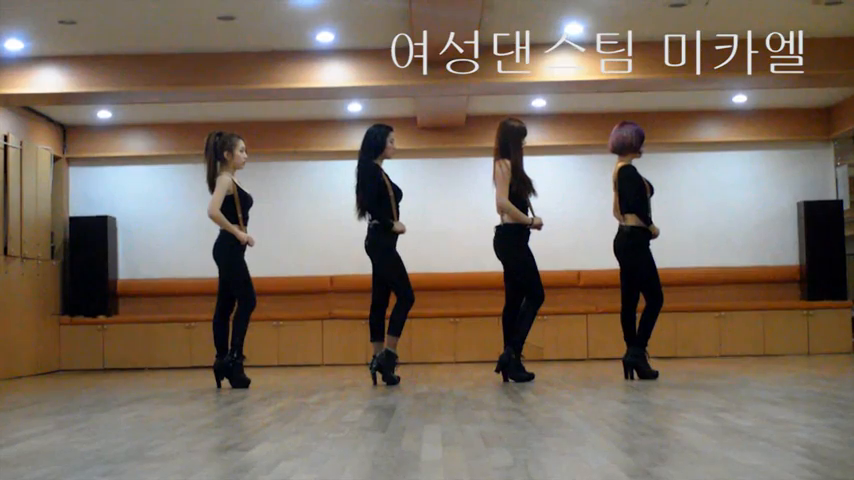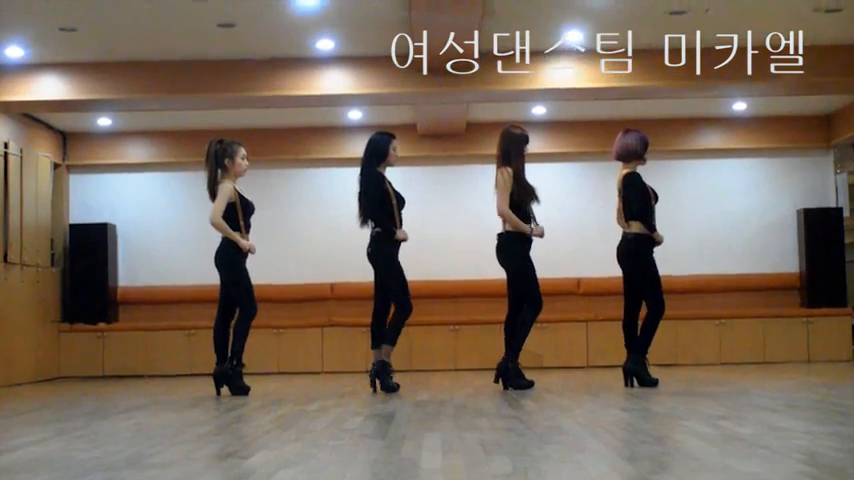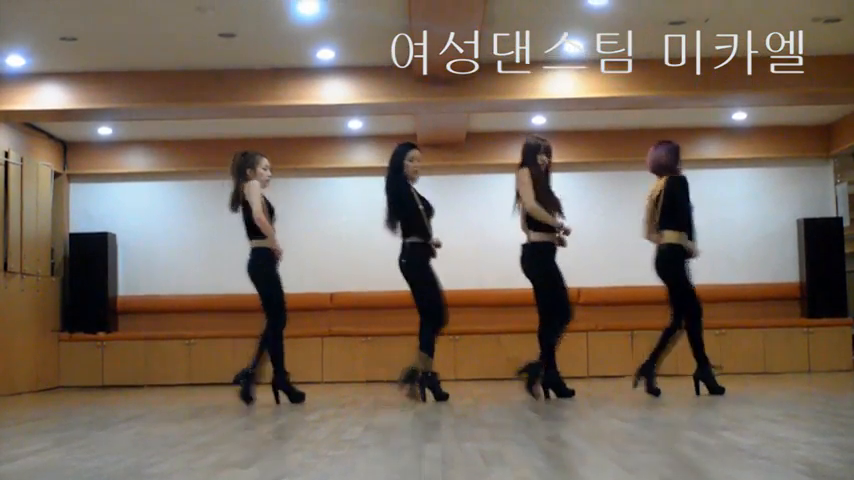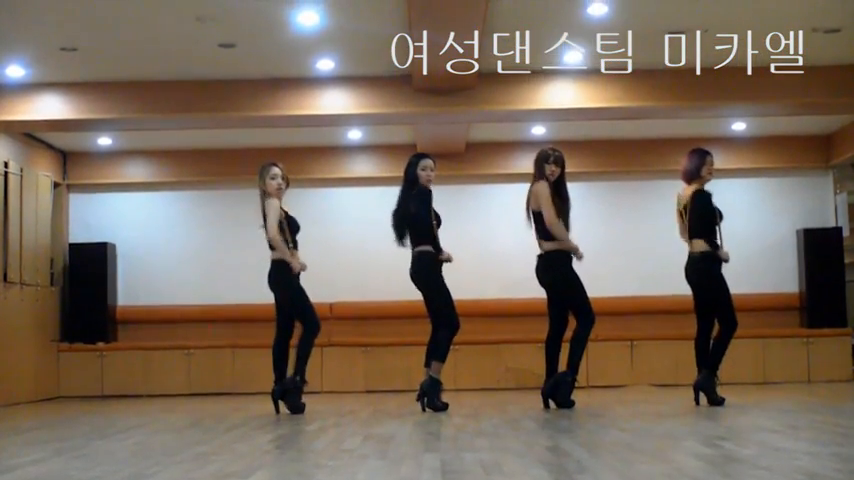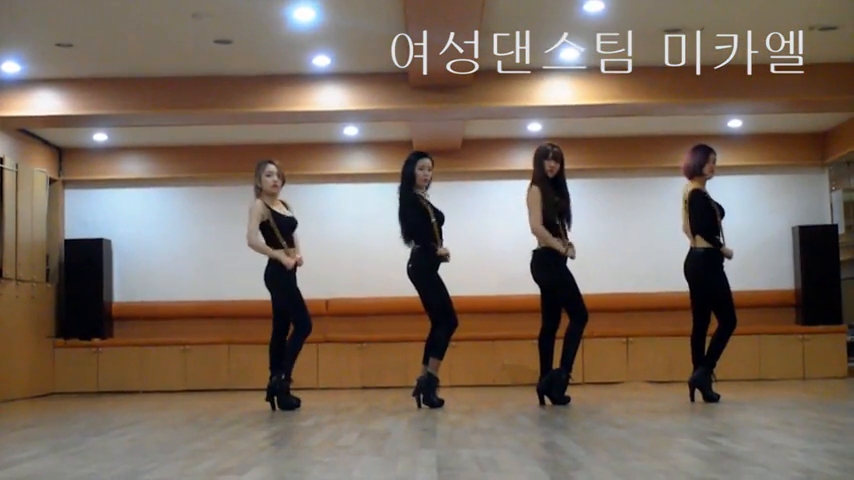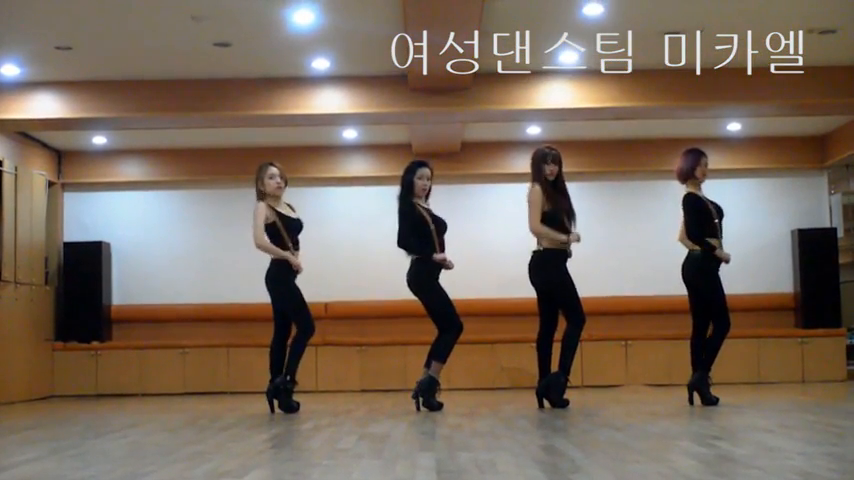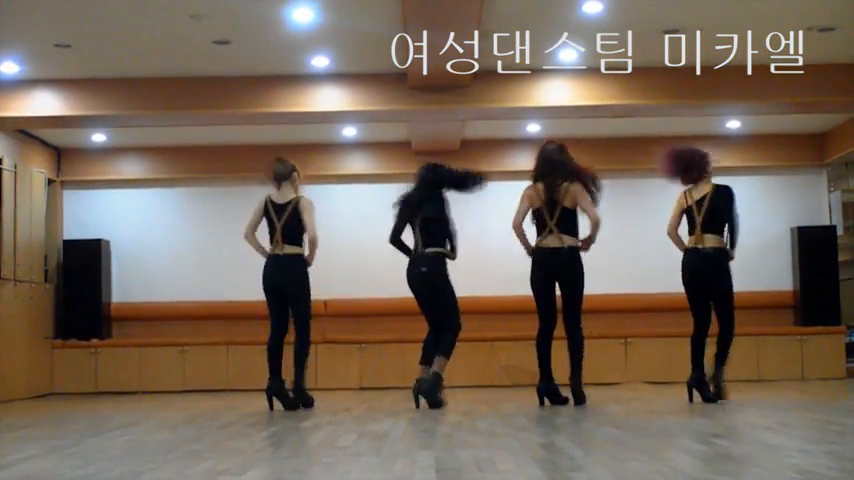
dt=0.7s
person 1, frame 1
left shoulder: (508, 165)
right shoulder: (504, 164)
left elbow: (509, 203)
right elbow: (502, 202)
left wrist: (528, 220)
right wrist: (530, 221)
left hip: (512, 238)
right hip: (511, 238)
left knee: (515, 299)
right knee: (535, 295)
left ankle: (511, 358)
right ankle: (512, 353)
person 1, frame 2
left shoulder: (512, 173)
right shoulder: (506, 171)
right elbow: (503, 210)
left wrist: (532, 227)
right wrist: (530, 231)
left hip: (515, 246)
right hip: (513, 245)
left knee: (518, 307)
right knee: (533, 304)
left ankle: (510, 367)
right ankle: (509, 363)
person 1, frame 3
left shoulder: (539, 181)
right shoulder: (524, 173)
right elbow: (530, 206)
left wrist: (555, 235)
right wrist: (559, 224)
left hip: (541, 253)
right hip: (538, 254)
left knee: (550, 316)
right knee: (562, 313)
left ankle: (549, 375)
right ankle: (539, 368)
person 1, frame 4
left shoulder: (552, 190)
right shoulder: (540, 186)
right elbow: (552, 222)
left wrist: (569, 247)
right wrist: (573, 248)
left hip: (551, 263)
right hip: (556, 263)
left knee: (558, 325)
right knee: (586, 318)
left ankle: (552, 385)
right ankle: (568, 376)
person 1, frame 5
left shoulder: (555, 189)
right shoulder: (536, 189)
left elbow: (557, 226)
right elbow: (536, 227)
left wrist: (566, 244)
right wrist: (563, 249)
left hip: (551, 261)
right hip: (548, 261)
left knee: (550, 322)
right knee: (579, 315)
left ankle: (547, 381)
right ankle: (561, 374)
person 1, frame 6
left shoulder: (555, 191)
right shoulder: (538, 190)
right elbow: (535, 226)
left wrist: (565, 239)
right wrist: (565, 238)
left hip: (545, 263)
right hip: (549, 263)
left knee: (547, 325)
right knee: (576, 318)
left ankle: (546, 385)
right ankle: (559, 378)
person 1, frame 7
left shoulder: (532, 191)
right shoulder: (574, 188)
left elbow: (517, 224)
right elbow: (595, 218)
left wrist: (529, 248)
right wrist: (589, 240)
left hip: (541, 260)
right hip: (568, 259)
left knee: (546, 323)
right knee: (572, 322)
left ankle: (546, 384)
right ankle: (576, 383)
person 2, frame 1
left shoulder: (621, 170)
right shoulder: (628, 170)
right elbow: (636, 204)
left wrist: (644, 227)
right wrist: (652, 227)
left hip: (626, 239)
right hip: (634, 241)
left knee: (630, 300)
right knee: (654, 298)
left ankle: (633, 353)
right ankle: (636, 351)
person 2, frame 2
left shoulder: (625, 177)
right shoulder: (632, 177)
right elbow: (641, 211)
left wrist: (646, 233)
right wrist: (655, 234)
left hip: (629, 246)
right hip: (638, 248)
left knee: (632, 307)
right knee: (656, 306)
left ankle: (633, 360)
right ankle: (636, 360)
person 2, frame 3
left shoulder: (655, 191)
right shoulder: (677, 182)
left elbow: (649, 231)
right elbow: (684, 214)
left wrist: (665, 240)
right wrist: (690, 244)
left hip: (665, 255)
right hip: (674, 256)
left knee: (690, 313)
right knee: (687, 315)
left ankle: (697, 370)
right ankle: (655, 367)
person 2, frame 4
left shoulder: (685, 195)
right shoulder: (701, 193)
right elbow: (705, 228)
right wrist: (719, 250)
left hip: (695, 264)
right hip: (706, 264)
left knee: (705, 325)
right knee: (728, 322)
left ankle: (704, 379)
right ankle: (707, 376)
person 2, frame 5
left shoulder: (693, 192)
right shoulder: (697, 193)
right elbow: (703, 228)
right wrist: (723, 248)
left hip: (697, 261)
right hip: (706, 261)
left knee: (700, 322)
right knee: (727, 320)
left ankle: (700, 376)
right ankle: (703, 372)
person 2, frame 6
left shoulder: (696, 198)
right shoulder: (691, 198)
left elbow: (684, 236)
right elbow: (693, 233)
left wrist: (705, 251)
right wrist: (718, 252)
left hip: (697, 265)
right hip: (702, 266)
left knee: (701, 325)
right knee: (721, 323)
left ankle: (699, 379)
right ankle: (700, 377)
person 2, frame 7
left shoulder: (685, 195)
right shoulder: (723, 191)
left elbow: (671, 231)
right elbow: (732, 222)
right wrist: (730, 250)
left hip: (691, 261)
right hip: (715, 259)
left knee: (700, 322)
right knee: (726, 320)
left ankle: (699, 377)
right ankle: (717, 373)
person 3, frame 1
left shoulder: (378, 172)
right shoulder: (371, 170)
left elbow: (383, 205)
right elbow: (370, 205)
left wrist: (394, 224)
right wrist: (391, 224)
left hip: (382, 241)
right hip: (381, 241)
left knee: (380, 300)
right knee: (405, 296)
left ankle: (379, 357)
right ankle: (387, 354)
person 3, frame 2
left shoulder: (381, 180)
right shoulder: (374, 177)
left elbow: (386, 213)
right elbow: (373, 212)
left wrist: (397, 232)
right wrist: (393, 233)
left hip: (385, 248)
right hip: (383, 248)
left knee: (383, 307)
right knee: (403, 305)
left ankle: (379, 366)
right ankle: (381, 364)
person 3, frame 3
left shoulder: (408, 190)
right shoulder: (400, 187)
right elbow: (412, 221)
left wrist: (428, 243)
right wrist: (430, 239)
left hip: (416, 256)
right hip: (415, 257)
left knee: (431, 315)
right knee: (436, 315)
left ankle: (425, 374)
right ankle: (421, 372)
person 3, frame 4
left shoulder: (418, 197)
right shoulder: (419, 195)
left elbow: (424, 231)
right elbow: (424, 225)
left wrist: (439, 253)
right wrist: (440, 253)
left hip: (426, 265)
right hip: (426, 265)
left knee: (440, 325)
right knee: (450, 323)
left ankle: (428, 386)
right ankle: (432, 384)
person 3, frame 5
left shoulder: (424, 199)
right shoulder: (411, 198)
left elbow: (432, 229)
right elbow: (412, 231)
left wrist: (441, 250)
right wrist: (435, 250)
left hip: (426, 265)
right hip: (423, 265)
left knee: (440, 323)
right knee: (447, 321)
left ankle: (424, 382)
right ankle: (429, 380)
person 3, frame 6
left shoulder: (426, 208)
right shoulder: (408, 207)
right elbow: (404, 241)
left wrist: (442, 258)
right wrist: (432, 256)
left hip: (428, 274)
right hip: (422, 274)
left knee: (446, 328)
right knee: (453, 326)
left ankle: (425, 384)
right ankle: (430, 383)
person 3, frame 7
left shoulder: (413, 203)
right shoulder: (437, 199)
left elbow: (394, 238)
right elbow: (447, 228)
right wrist: (451, 251)
left hip: (415, 268)
right hip: (433, 267)
left knee: (436, 326)
right knee: (451, 325)
left ankle: (423, 381)
right ankle: (434, 378)
person 4, frame 1
left shoulder: (229, 180)
right shoulder: (225, 179)
right elbow: (213, 211)
left wrist: (240, 234)
right wrist: (237, 233)
left hip: (231, 249)
right hip: (229, 248)
left knee: (225, 306)
right knee: (247, 301)
left ankle: (223, 361)
right ankle: (233, 359)
person 4, frame 2
left shoulder: (230, 188)
right shoulder: (227, 186)
right elbow: (215, 219)
left wrist: (242, 242)
right wrist: (239, 241)
left hip: (232, 256)
right hip: (231, 256)
left knee: (226, 313)
right knee: (248, 309)
left ankle: (224, 368)
right ankle: (232, 367)
person 4, frame 3
left shoulder: (250, 194)
right shoulder: (253, 187)
right elbow: (259, 216)
left wrist: (272, 245)
right wrist: (274, 243)
left hip: (263, 262)
right hip: (263, 262)
left knee: (277, 320)
right knee: (276, 320)
left ankle: (281, 378)
right ankle: (249, 373)
person 4, frame 4
left shoulder: (280, 208)
right shoulder: (271, 202)
right elbow: (272, 235)
left wrist: (296, 260)
right wrist: (294, 260)
left hip: (286, 273)
right hip: (282, 273)
left knee: (284, 332)
right knee: (311, 325)
left ankle: (281, 387)
right ankle: (295, 381)
person 4, frame 5
left shoulder: (284, 205)
right shoulder: (259, 205)
right elbow: (252, 241)
left wrist: (297, 254)
right wrist: (281, 257)
left hip: (287, 272)
right hip: (277, 272)
left knee: (281, 330)
right knee: (303, 325)
left ankle: (277, 384)
right ankle: (281, 380)
person 4, frame 6
left shoulder: (288, 207)
right shoulder: (263, 207)
right elbow: (259, 241)
left wrist: (294, 259)
right wrist: (289, 257)
left hip: (285, 275)
right hip: (279, 274)
left knee: (282, 332)
right knee: (306, 327)
left ankle: (277, 385)
right ankle: (285, 381)
person 4, frame 7
left shoulder: (266, 202)
right shoulder: (302, 202)
left elbow: (249, 234)
right elbow: (312, 235)
left wrist: (268, 254)
right wrist: (309, 257)
left hip: (271, 269)
right hip: (292, 269)
left knee: (278, 329)
right knee: (303, 328)
left ankle: (275, 384)
right ankle: (298, 386)
